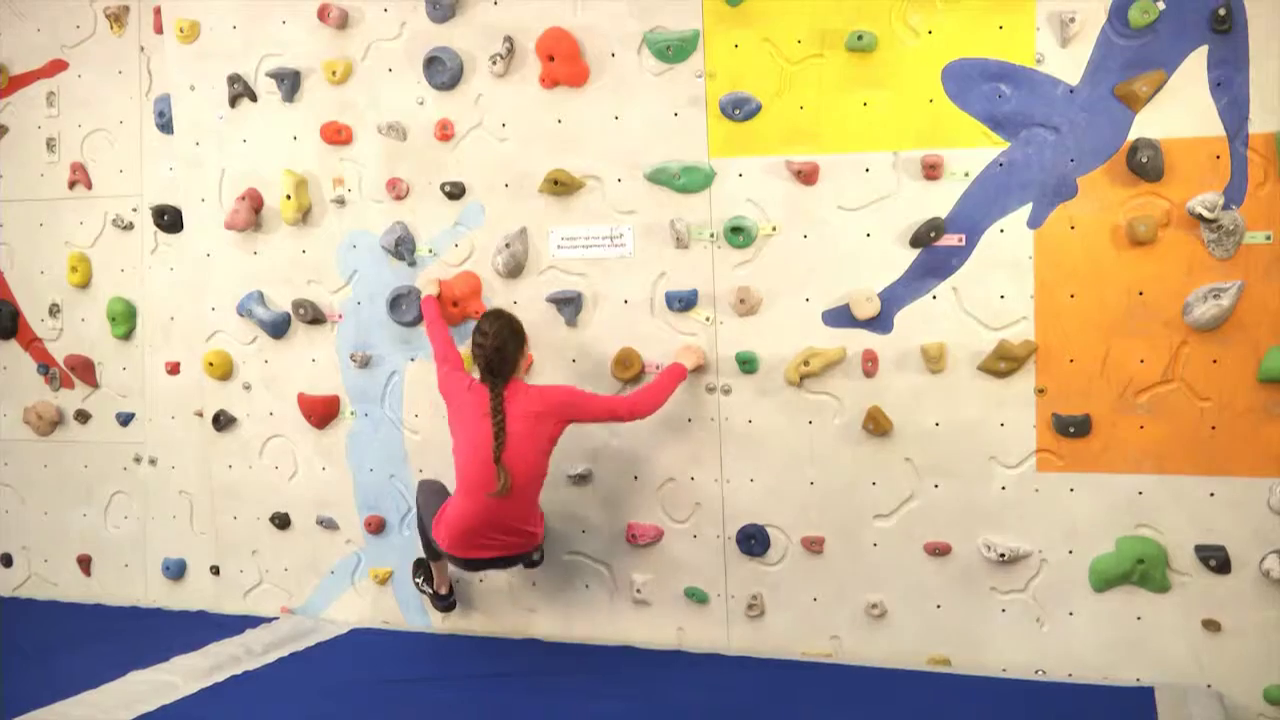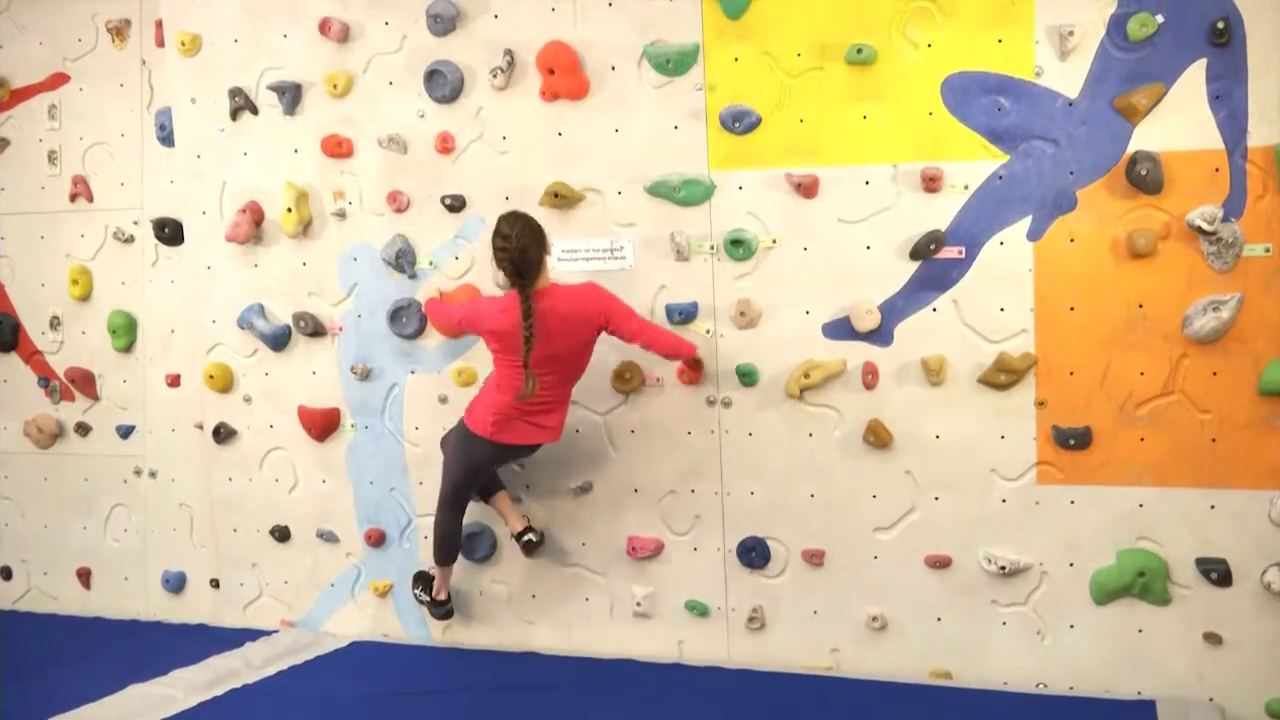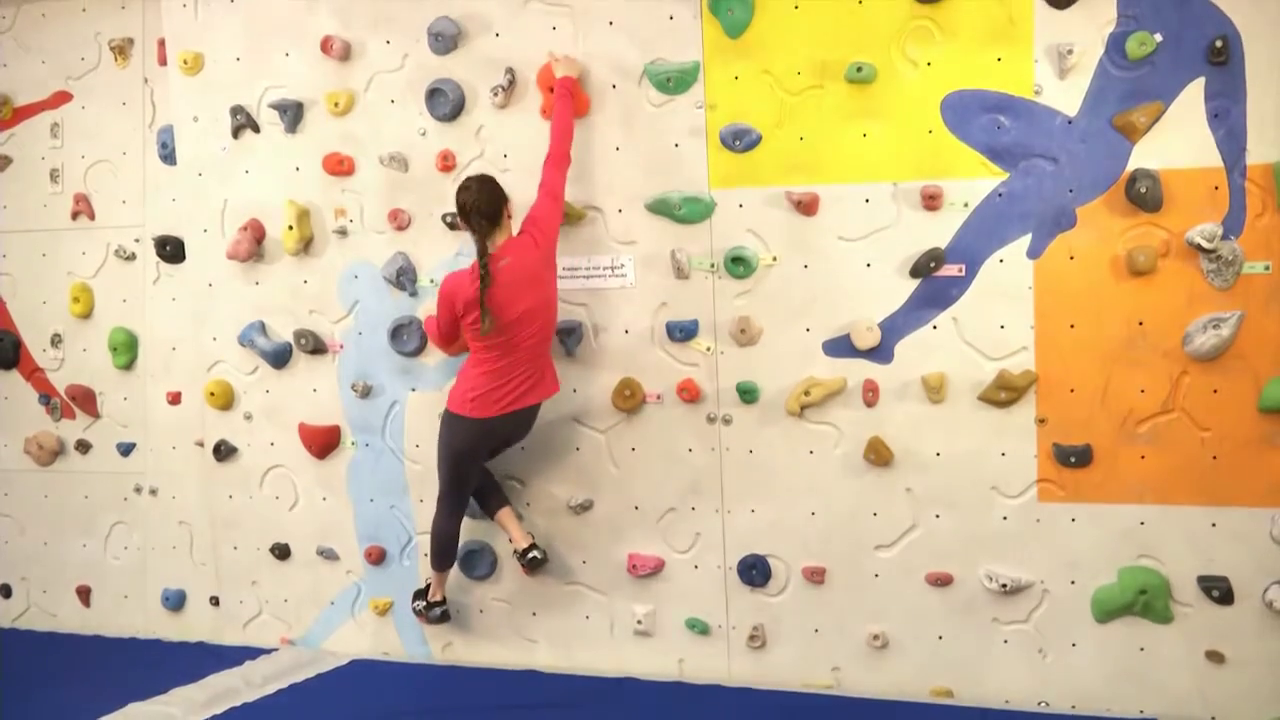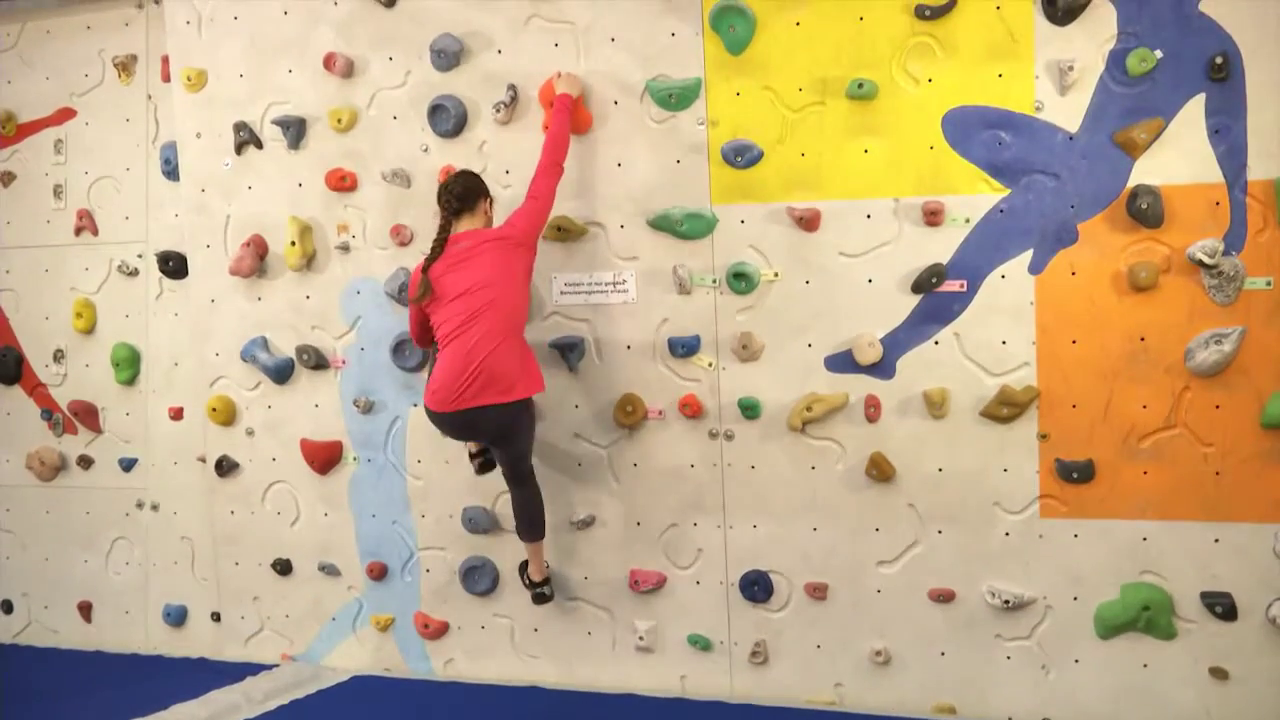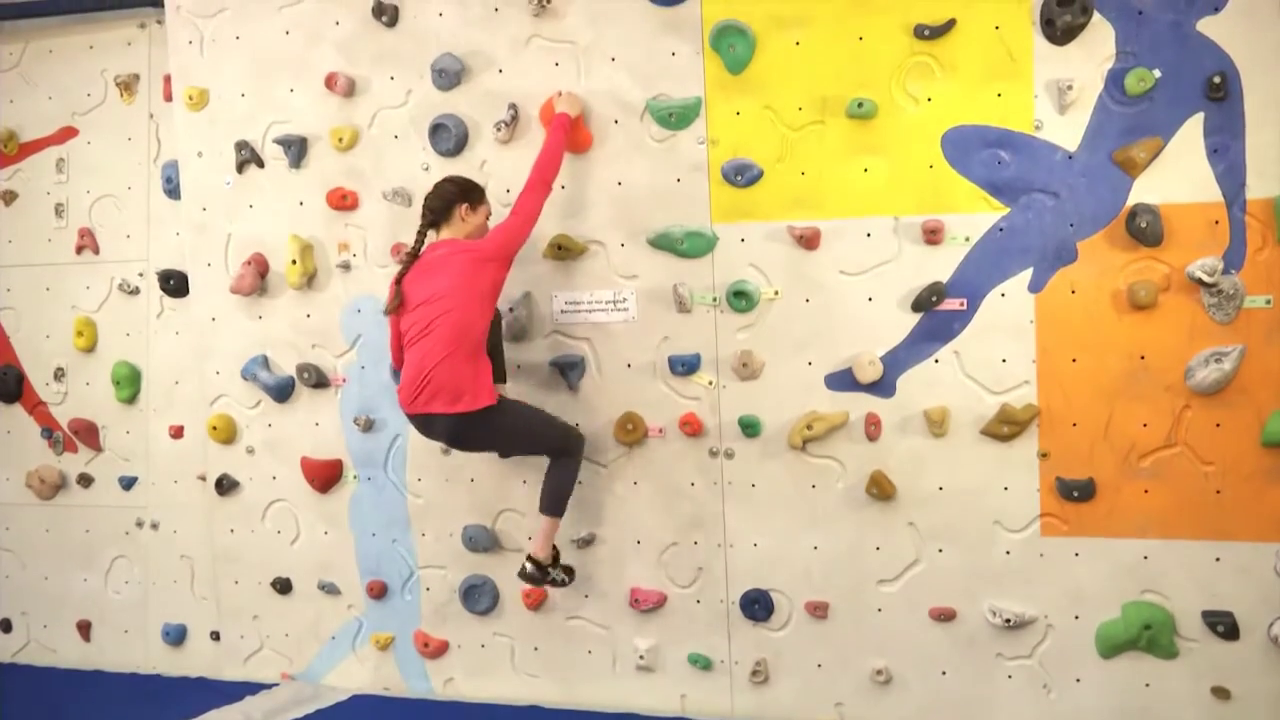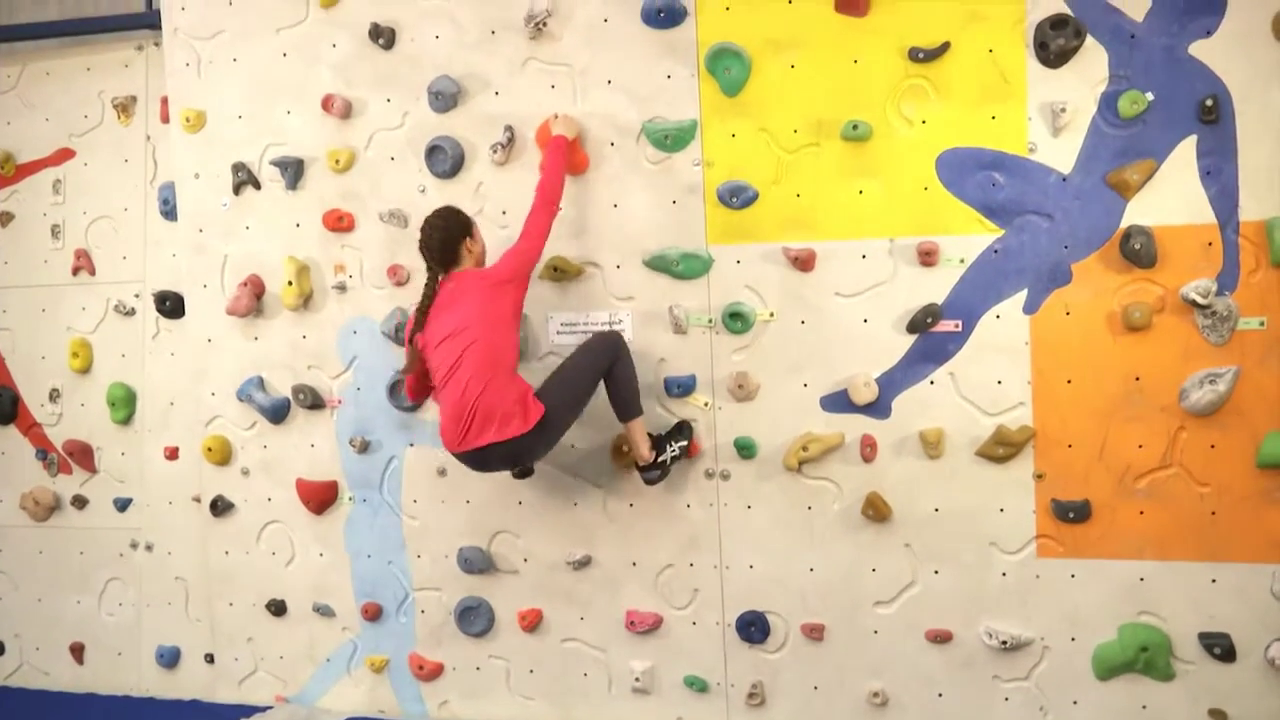
dt=0.7s
person 1, frame 1
left shoulder: (460, 395)
right shoulder: (550, 404)
left elbow: (442, 343)
right elbow: (635, 407)
left wrist: (430, 296)
right wrist: (680, 366)
left hip: (460, 546)
right hip: (517, 543)
left knee: (428, 489)
left ankle: (440, 587)
person 1, frame 2
left shoulder: (491, 313)
right shoulder: (587, 301)
left elbow: (449, 320)
right elbow: (663, 343)
left wrist: (432, 306)
right wrist: (688, 350)
left hip: (490, 427)
right hip: (540, 433)
left knee: (451, 501)
right knee: (459, 447)
left ankle: (438, 591)
right ankle: (520, 525)
person 1, frame 3
left shoulder: (457, 286)
right shoulder: (540, 243)
left elbow: (445, 340)
right elbow: (558, 160)
left wrist: (428, 322)
right wrist: (565, 84)
left hip: (474, 411)
right hip: (526, 408)
left knee: (451, 497)
right knee: (470, 466)
left ankle: (435, 595)
right ankle: (523, 542)
person 1, frame 4
left shoulder: (424, 271)
right shoulder: (513, 240)
right elbow: (548, 172)
right wrist: (563, 100)
left hip: (446, 408)
right hip: (507, 400)
right knee: (520, 474)
left ankle: (477, 448)
right ankle: (538, 574)
person 1, frame 5
left shoulder: (406, 276)
right shoulder: (488, 253)
right elbow: (536, 191)
right wrist: (562, 118)
left hip: (418, 416)
right hip: (464, 415)
right knee: (569, 446)
left ankle: (501, 430)
right ankle: (541, 557)
person 1, frame 6
left shoulder: (420, 320)
right shoulder: (499, 280)
left elbow: (416, 390)
right elbow: (543, 211)
right wrist: (560, 140)
left hip: (469, 455)
right hip: (522, 439)
right knee: (609, 344)
left ankle: (517, 458)
right ankle: (646, 455)
